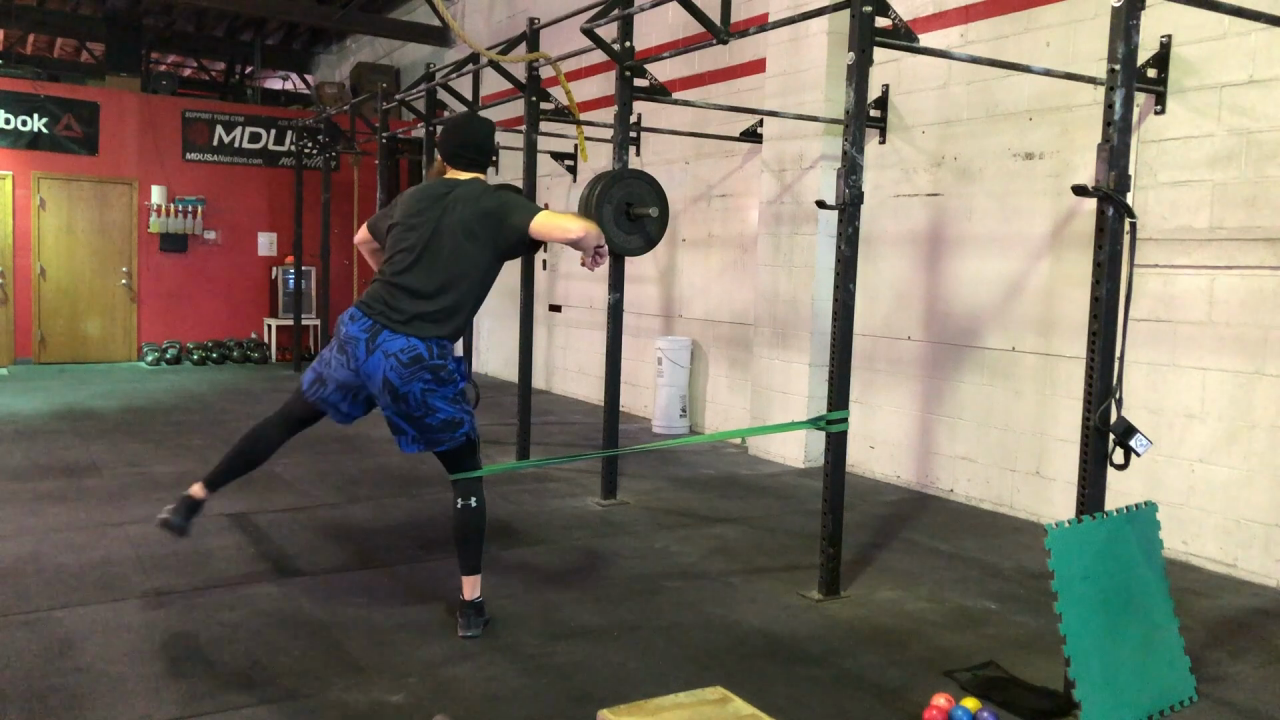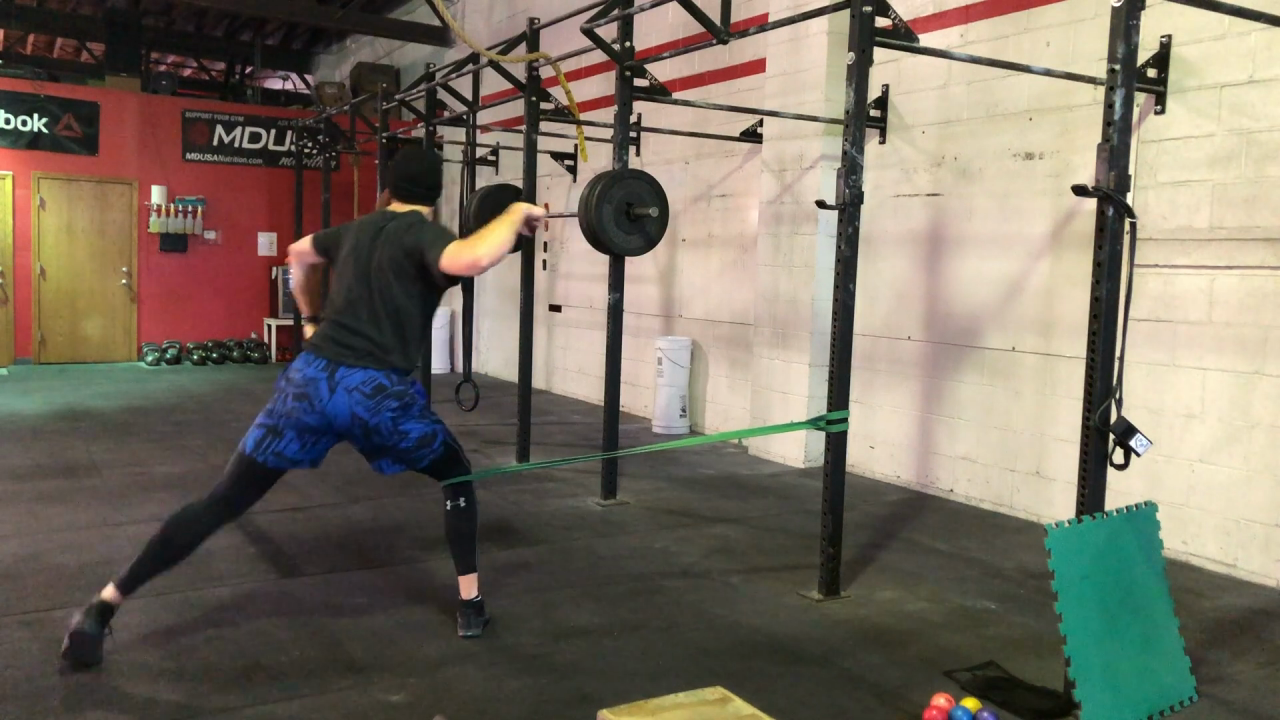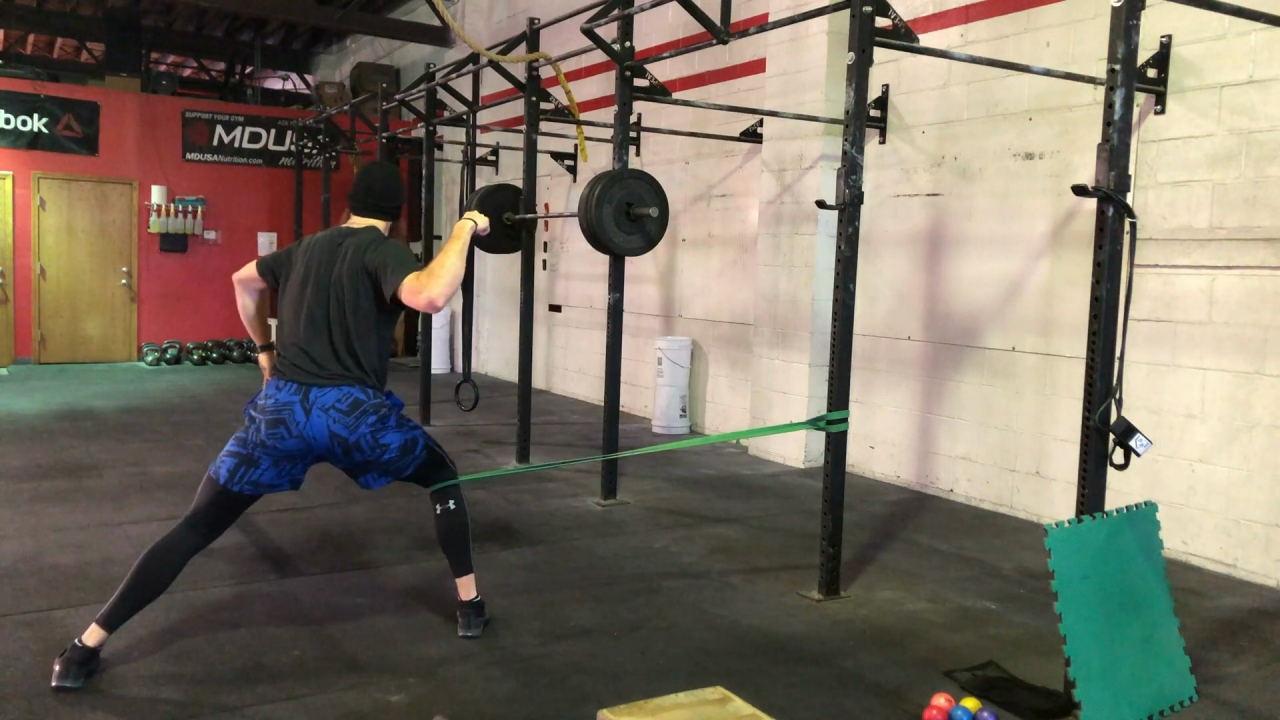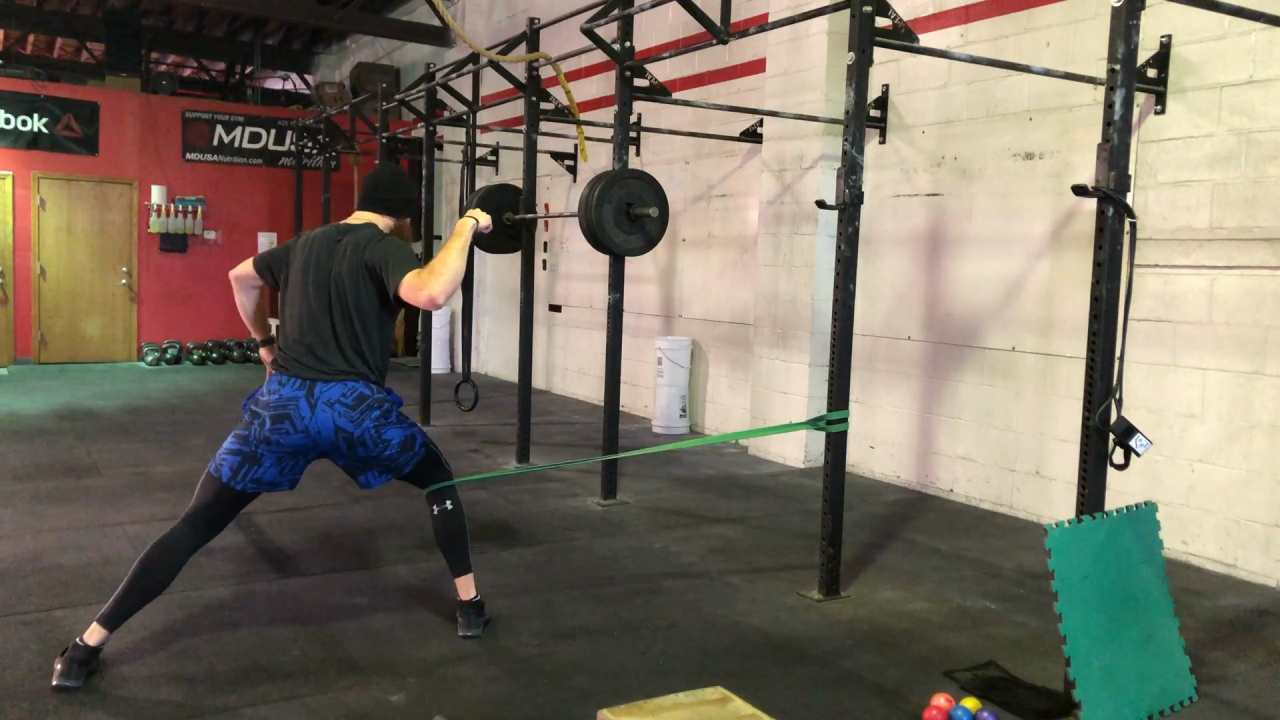
dt=0.3s
person 1, frame 1
left shoulder: (414, 198)
right shoulder: (496, 204)
left elbow: (364, 243)
right elbow: (573, 229)
right wrist: (595, 244)
left hip: (360, 334)
right hip: (418, 360)
left knee: (290, 417)
right knee: (465, 473)
left ankle: (193, 499)
right ankle: (471, 607)
person 1, frame 2
left shoulder: (357, 229)
right shoulder: (425, 235)
left elbow: (298, 255)
right elbow: (471, 260)
right wrist: (517, 215)
left hip: (311, 381)
right hip: (380, 395)
left knee: (220, 502)
right knee: (457, 478)
left ankle: (101, 608)
right ankle: (470, 608)
person 1, frame 3
left shoulder: (308, 247)
right shoulder: (384, 252)
left elbow: (244, 280)
right elbow: (430, 296)
left wrist: (265, 349)
right wrist: (462, 231)
left hip: (280, 406)
right hip: (352, 413)
left knee: (195, 528)
right knee: (444, 477)
left ankle: (84, 649)
right ankle: (470, 607)
person 1, frame 4
left shoulder: (307, 243)
right shoulder: (383, 248)
left elbow: (241, 277)
right elbow: (431, 293)
left wrist: (265, 343)
right wrist: (464, 230)
left hip: (282, 402)
right hip: (354, 407)
left knee: (196, 525)
right knee: (438, 479)
left ankle: (86, 647)
right ankle: (470, 607)
